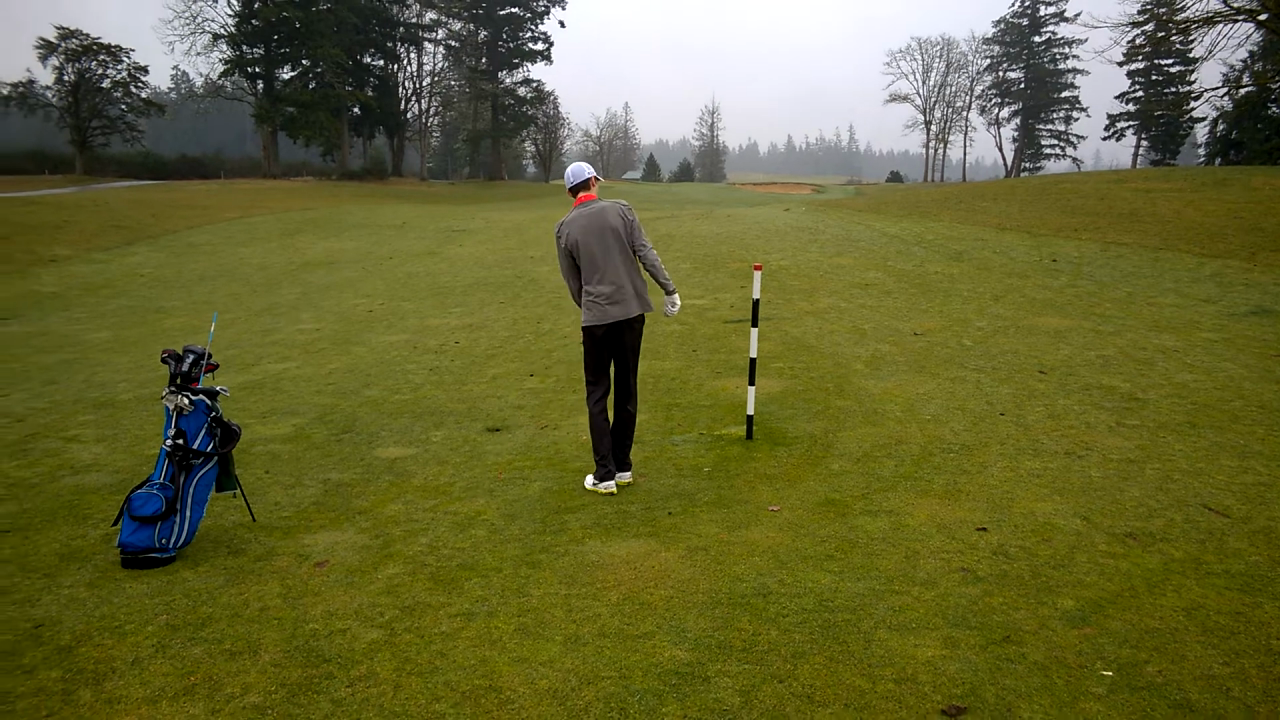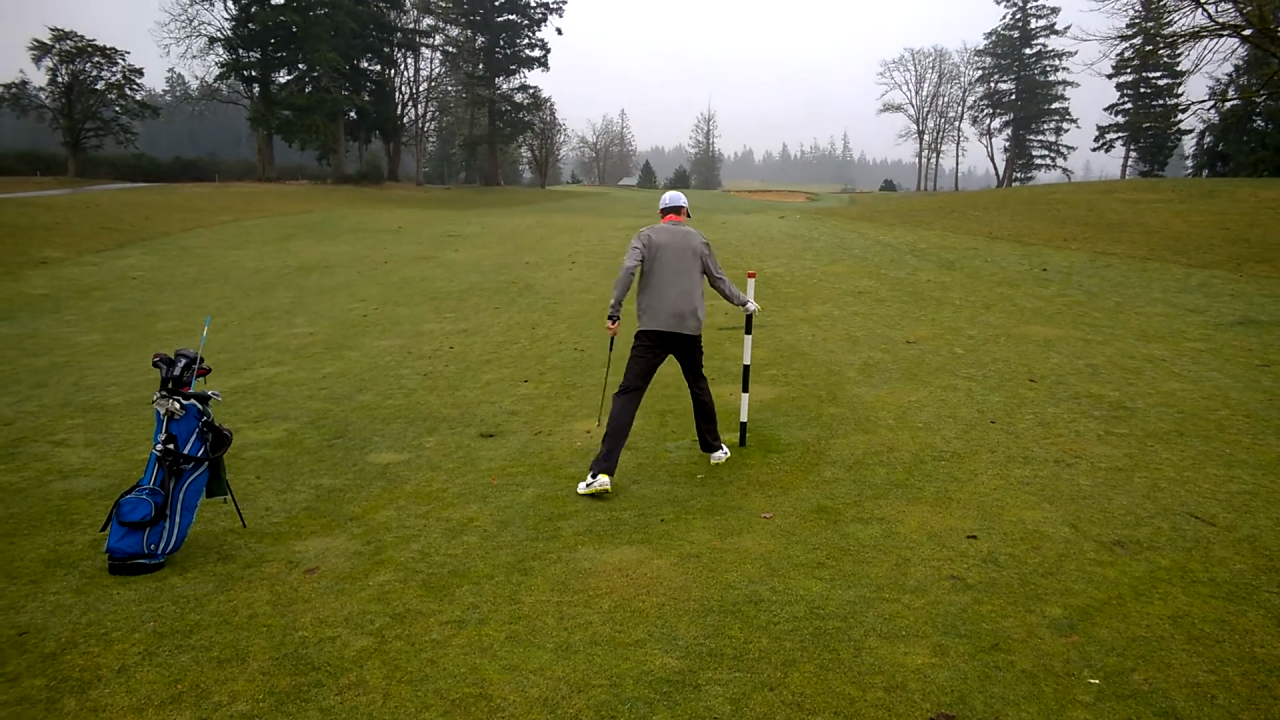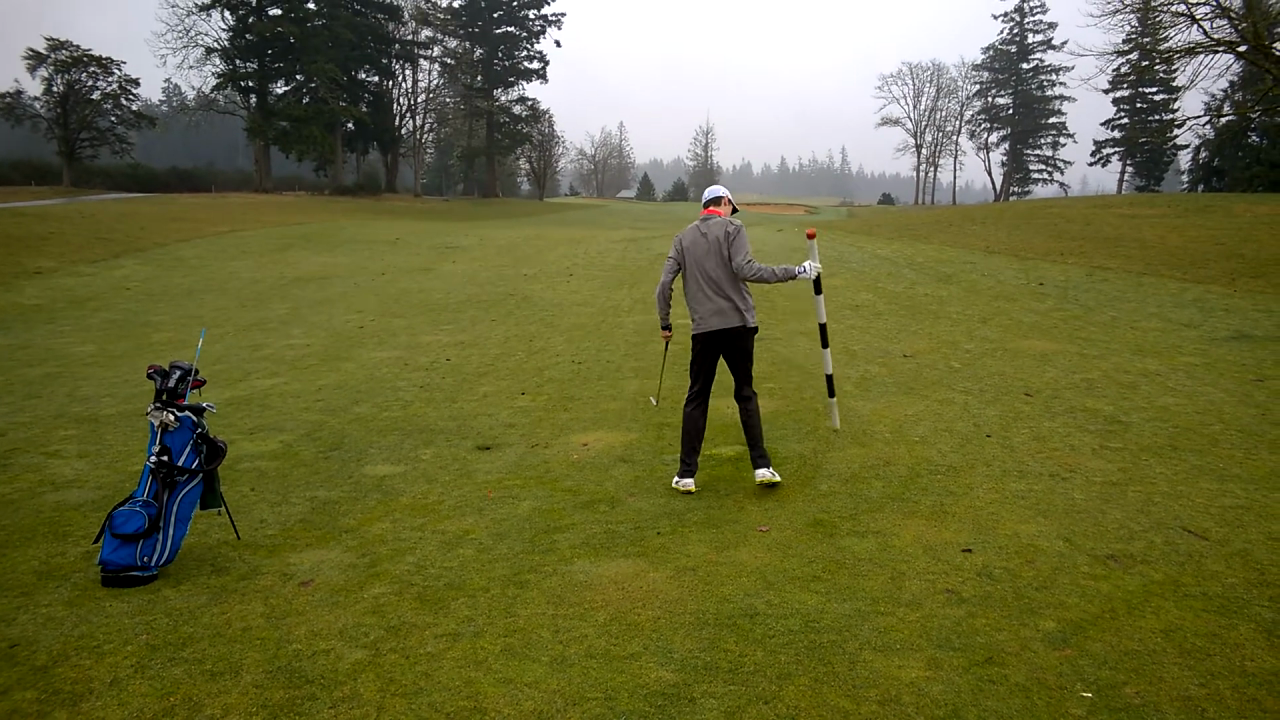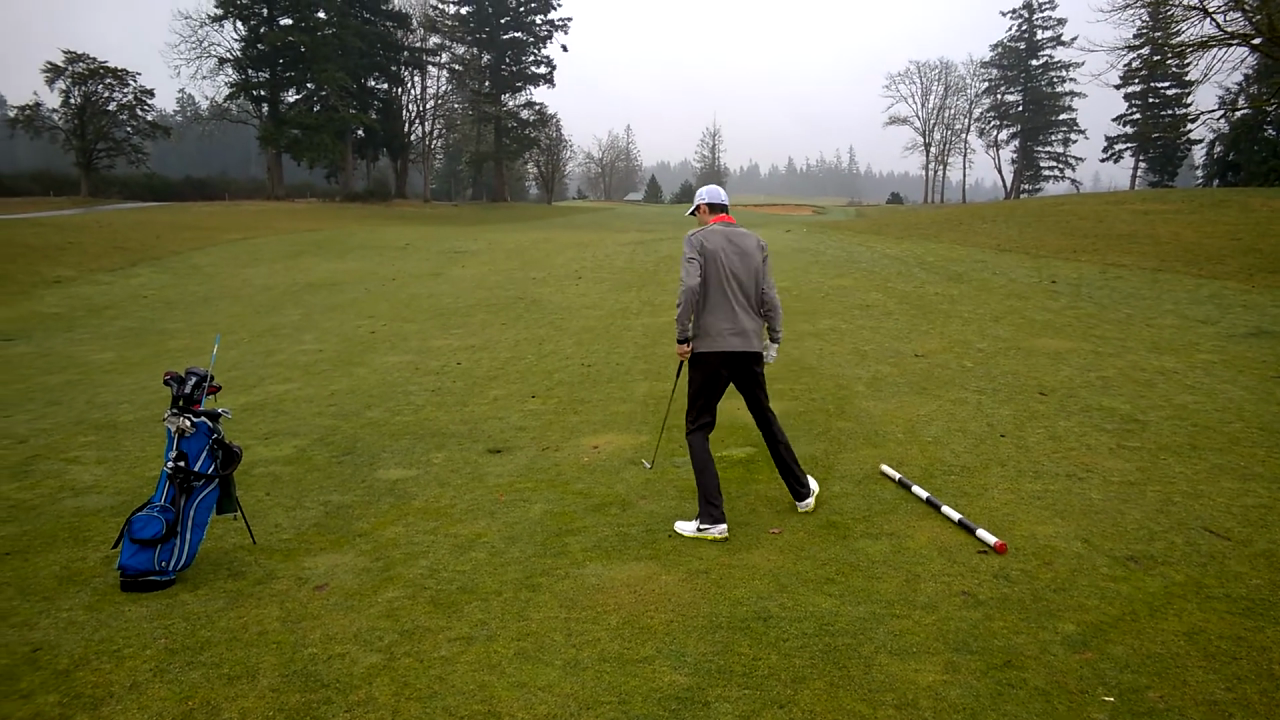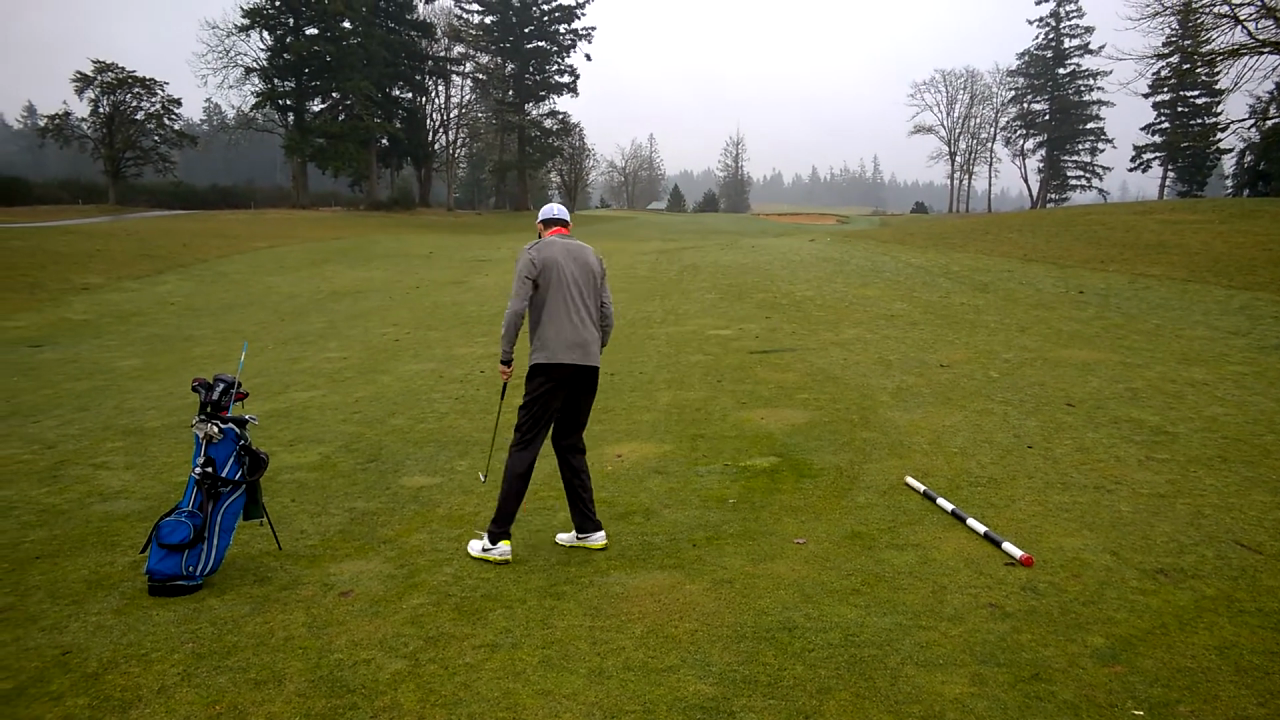
dt=1s
person 1, frame 1
left shoulder: (564, 228)
right shoulder: (620, 209)
left elbow: (574, 282)
right elbow: (646, 254)
right wrist: (670, 290)
left hip: (596, 318)
right hip: (631, 312)
left knee: (597, 395)
right knee: (626, 390)
left ankle: (605, 474)
right ankle: (622, 466)
person 1, frame 2
left shoulder: (647, 234)
right shoulder: (698, 239)
left elbow: (628, 268)
right elbow: (719, 280)
left wrist: (613, 312)
right wrist: (744, 302)
left hip: (653, 328)
right hip: (689, 328)
left knee: (627, 395)
right knee: (698, 383)
left ankle: (602, 472)
right ankle: (714, 447)
person 1, frame 3
left shoulder: (683, 237)
right shoulder: (732, 227)
left elbow: (665, 283)
right elbow: (746, 271)
left wrist: (665, 323)
right wrist: (795, 271)
left hip: (704, 329)
right hip: (737, 324)
left knee: (696, 399)
right knee: (745, 393)
left ankle: (686, 474)
right ankle: (761, 465)
person 1, frame 4
left shoulder: (697, 239)
right shoulder: (755, 242)
left elbow: (689, 287)
right elbow: (768, 297)
left wrist: (683, 336)
right wrist: (774, 339)
left hip: (710, 349)
right hip: (749, 347)
left knee: (698, 429)
right knee: (765, 418)
left ankle: (712, 519)
right ankle: (801, 492)
person 1, frame 5
left shoulder: (533, 252)
right shoulder: (592, 255)
left elbow: (517, 308)
right elbow: (607, 315)
left wrist: (505, 357)
left hip: (551, 362)
right hip: (588, 364)
left knee: (525, 445)
right knee: (569, 443)
left ankle: (498, 538)
right ankle: (588, 529)
